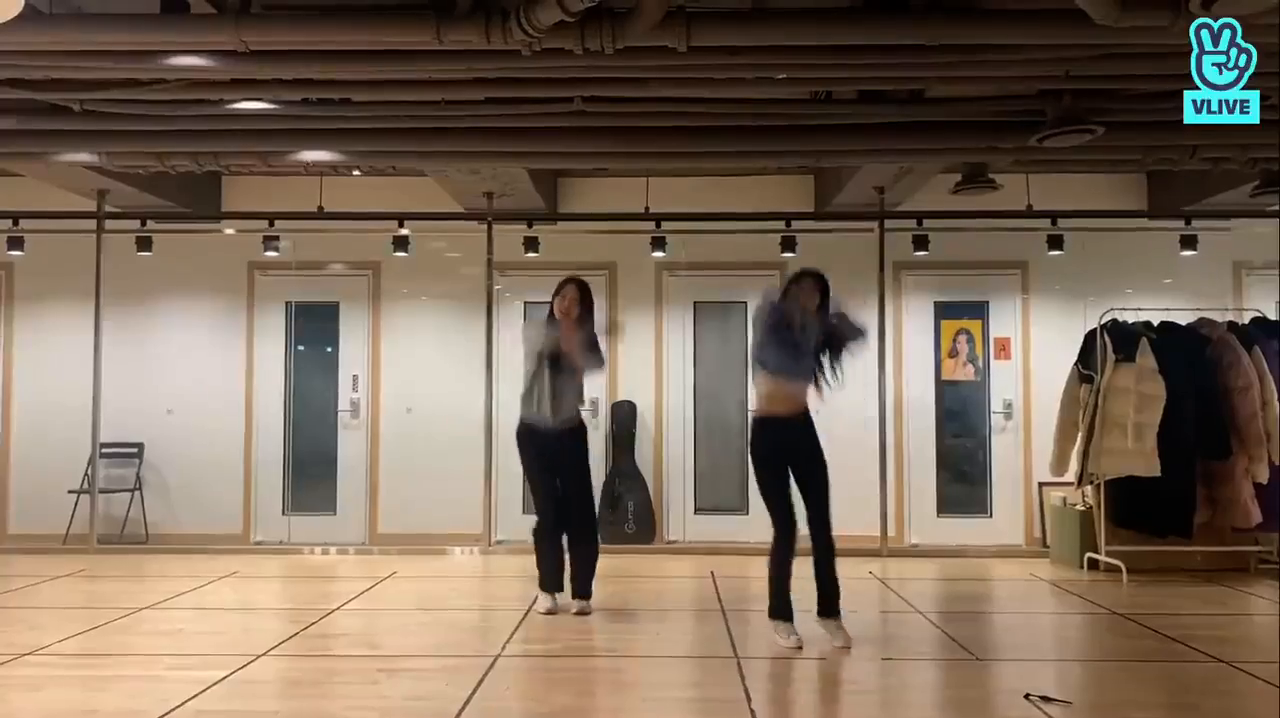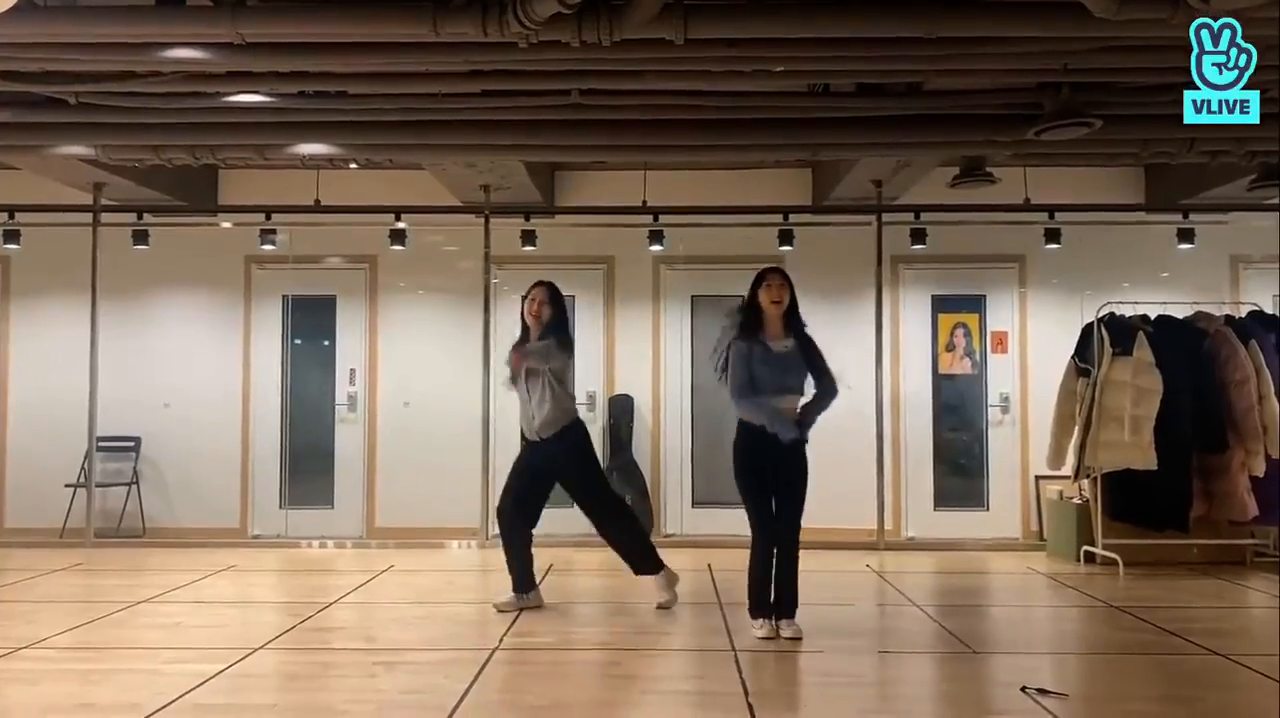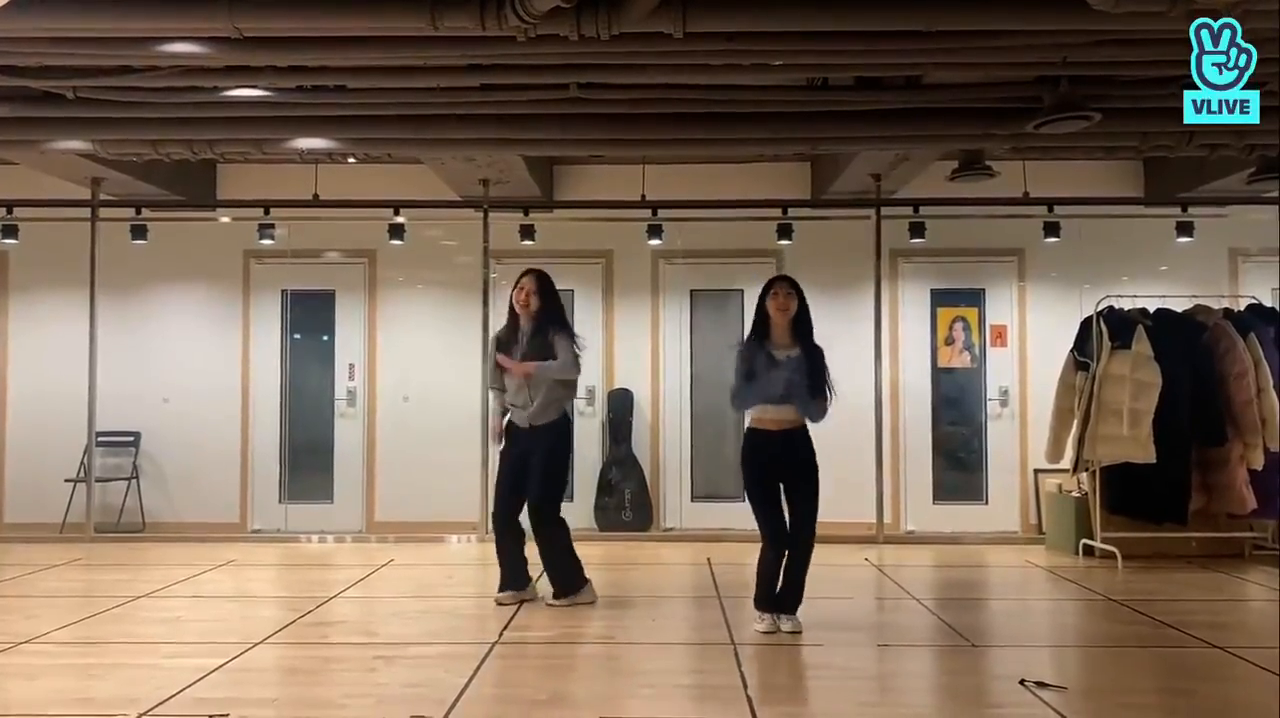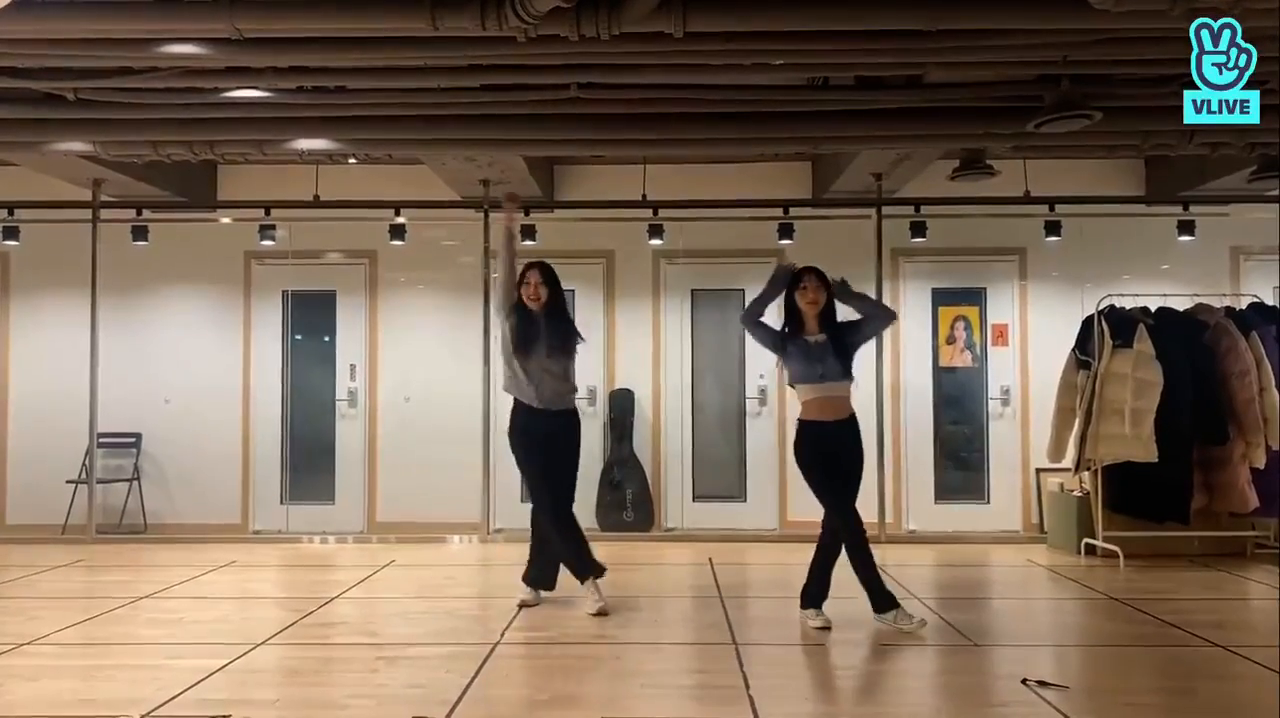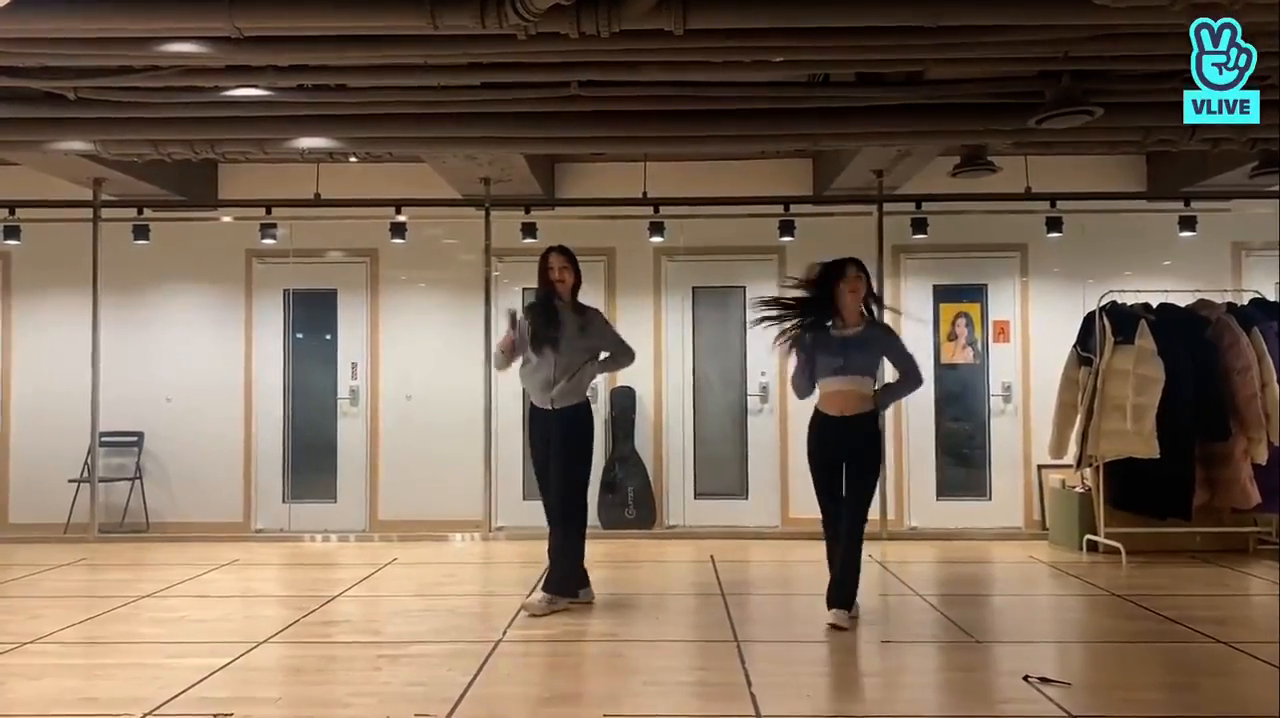
dt=1s
person 1, frame 1
left shoulder: (818, 339)
right shoulder: (770, 327)
left elbow: (854, 334)
right elbow: (771, 310)
left wrist: (834, 323)
left hip: (803, 434)
right hip: (768, 439)
left knee: (822, 526)
right knee: (785, 528)
left ankle: (830, 613)
right ankle: (780, 617)
person 1, frame 2
left shoulder: (803, 343)
right shoulder: (744, 345)
left elbow: (828, 389)
right elbow: (740, 399)
left wrist: (806, 418)
right wrist: (775, 422)
left hip: (791, 442)
right hip: (752, 441)
left knee: (789, 532)
right knee: (763, 531)
left ankle: (785, 613)
right ankle: (759, 613)
person 1, frame 3
left shoulder: (811, 353)
right shoulder: (751, 351)
left elbow: (817, 411)
right elbow: (738, 401)
left wrist: (803, 397)
right wrist: (775, 382)
left hip: (798, 447)
right hip: (759, 447)
left knee: (804, 536)
right knee: (776, 536)
left ankle: (787, 607)
right ankle: (765, 607)
person 1, frame 4
left shoulder: (845, 335)
right shoulder: (786, 342)
left elbow: (886, 315)
right elbow: (748, 319)
left wrist: (849, 294)
right wrist: (775, 285)
left hip: (847, 435)
right hip: (811, 438)
left knee: (836, 522)
right knee: (849, 521)
left ankle: (811, 602)
right ankle: (885, 605)
person 1, frame 5
left shoulder: (879, 333)
right shoulder: (815, 334)
left elbow: (913, 377)
right elbow: (802, 390)
left wrist: (881, 399)
right wrist: (800, 356)
left hip: (864, 430)
right hip: (823, 429)
left knee: (852, 520)
right knee: (832, 520)
left ankle: (841, 602)
right ankle: (843, 595)
person 2, frame 1
left shoulder: (583, 343)
right shoulder: (536, 333)
left elbow: (593, 363)
right elbow: (549, 336)
left wrist: (577, 344)
right wrist: (567, 334)
left hip: (570, 435)
right hip: (534, 434)
left knee: (582, 517)
right knee: (549, 514)
left ankle: (581, 593)
right ankle: (548, 589)
person 2, frame 2
left shoulder: (558, 344)
right shoulder: (521, 348)
left elbow: (542, 355)
left wrist: (524, 356)
left hip: (567, 440)
right hip: (534, 445)
left knee: (606, 509)
right knee: (510, 512)
left ankle: (659, 573)
right ankle: (525, 590)
person 2, frame 3
left shoulder: (555, 336)
right shoulder: (503, 339)
left elbow: (571, 368)
right elbow: (497, 388)
left wrist: (525, 367)
right wrist: (498, 417)
left hip: (551, 431)
right hip: (518, 432)
left knee: (542, 508)
right knee: (503, 510)
left ankle: (574, 586)
right ankle: (517, 583)
person 2, frame 4
left shoulder: (562, 331)
right shoulder: (512, 321)
right elbow: (506, 272)
right wrist: (509, 226)
left hip: (564, 421)
right hip: (527, 422)
left knee: (552, 505)
right knee: (550, 503)
left ankle: (535, 582)
right ankle: (589, 579)
person 2, frame 5
left shoulder: (590, 319)
right shoulder: (531, 317)
left elbow: (625, 355)
right elbow: (501, 364)
left wrist: (590, 370)
right wrist: (508, 342)
left hip: (574, 416)
right hip: (539, 416)
left knee: (567, 502)
right knee: (555, 502)
left ankle: (559, 588)
right ankle: (575, 584)
